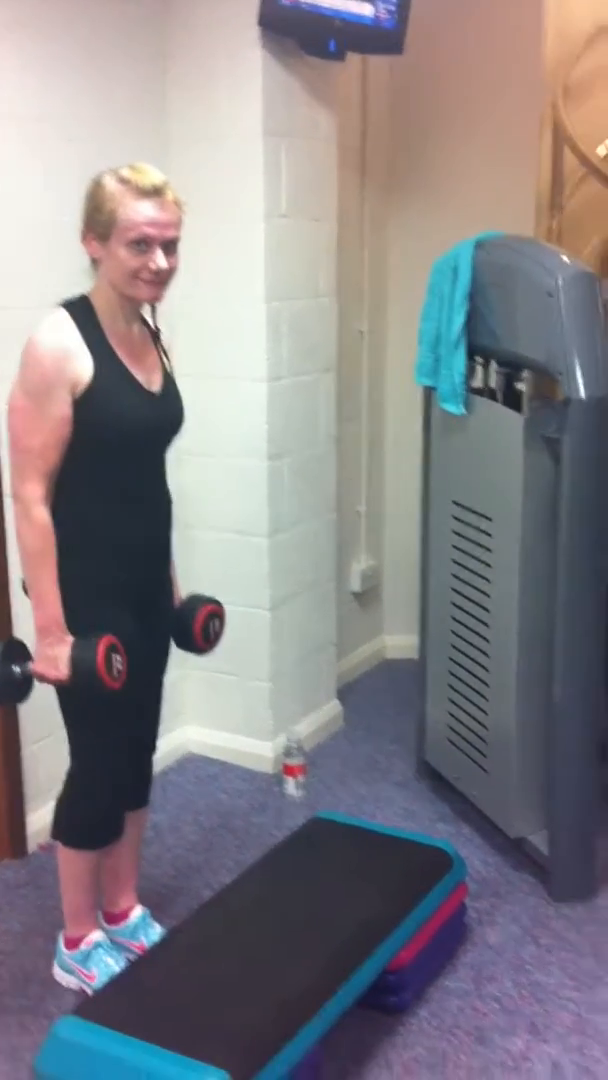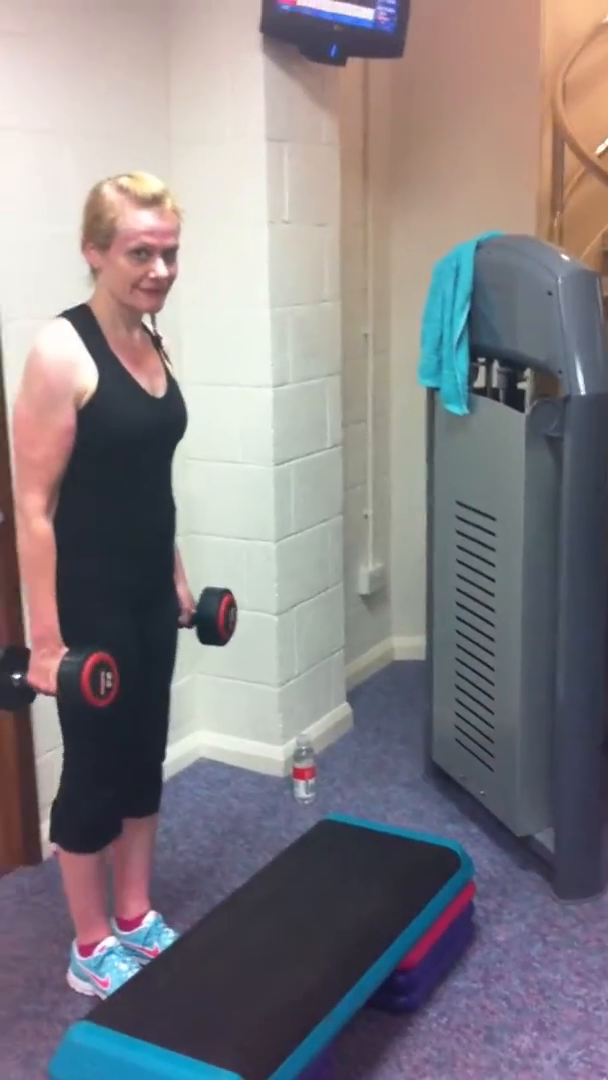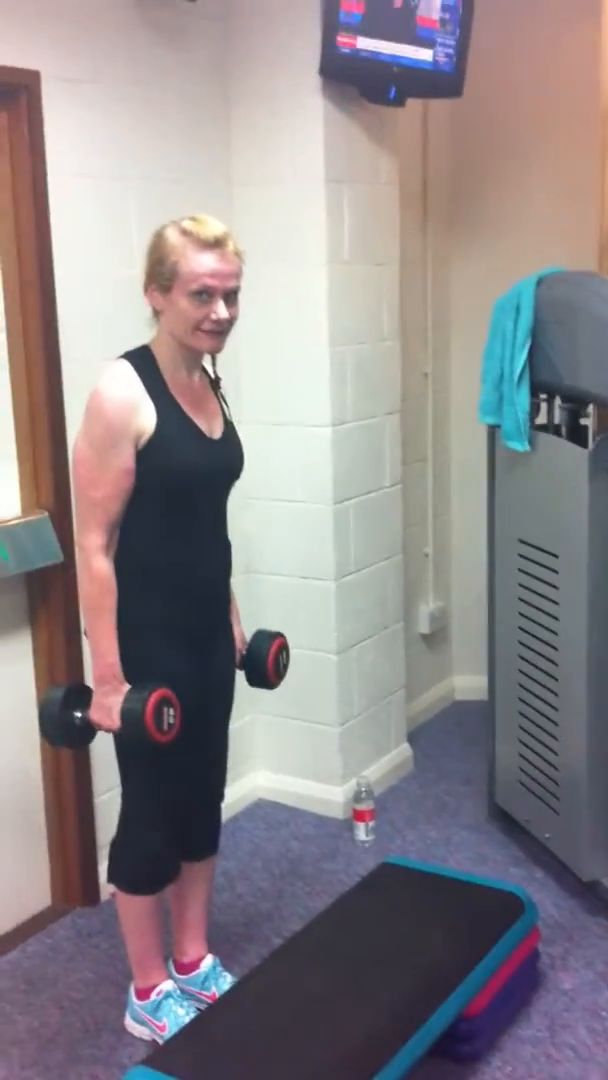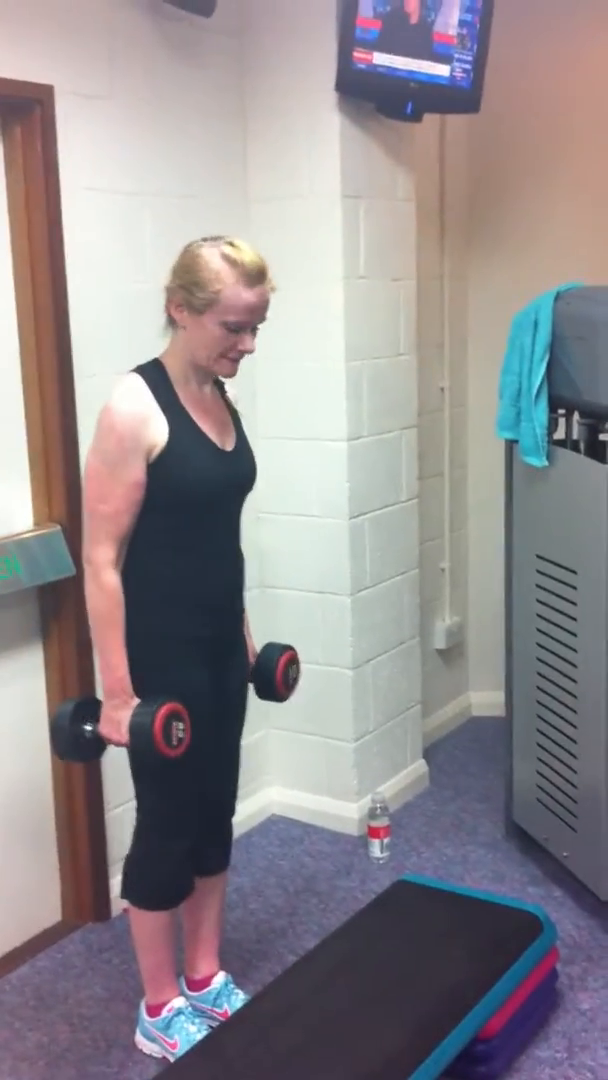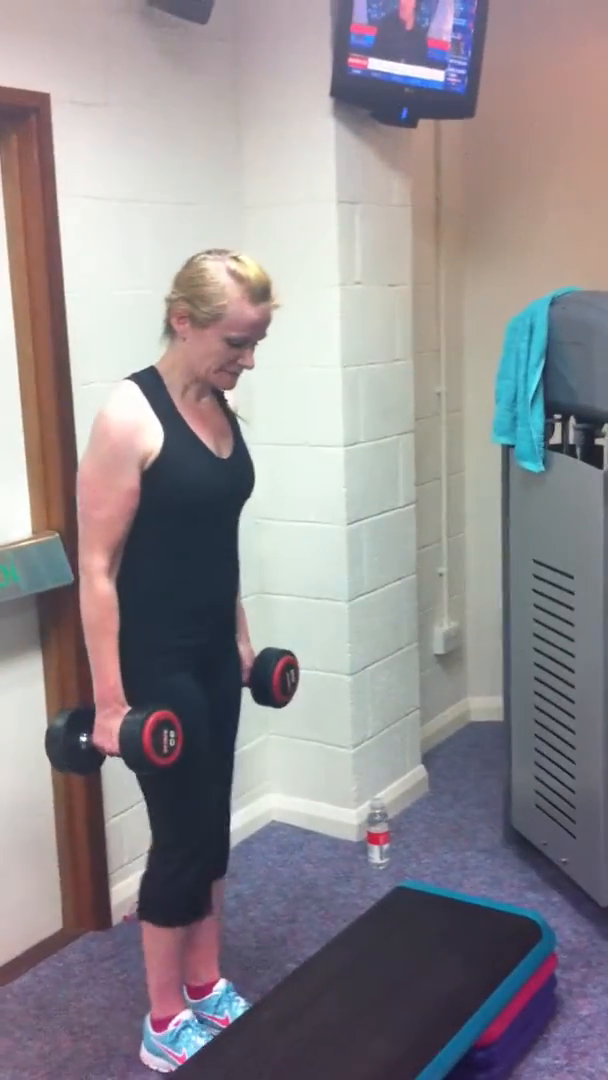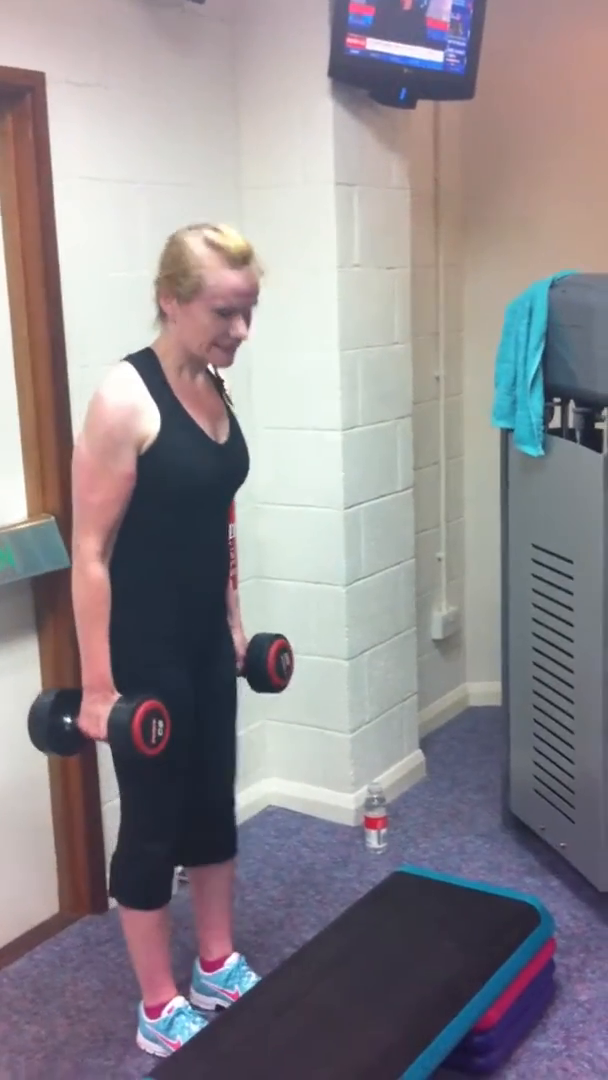
dt=0.5s
person 1, frame 1
left shoulder: (150, 338)
left hip: (147, 585)
right hip: (88, 592)
left knee: (135, 754)
right knee: (99, 763)
left ankle: (124, 914)
right ankle: (77, 943)
person 1, frame 2
left shoulder: (151, 343)
right shoulder: (61, 353)
right elbow: (33, 506)
left wrist: (178, 577)
right wrist: (45, 637)
left hip: (147, 595)
right hip: (89, 602)
left knee: (144, 756)
right knee: (95, 770)
left ankle: (137, 920)
right ankle: (91, 949)
person 1, frame 3
left shoulder: (209, 383)
right shoulder: (122, 394)
right elbow: (94, 545)
left wrist: (232, 618)
right wrist: (107, 674)
left hip: (207, 632)
right hip: (147, 639)
left knee: (202, 797)
right knee: (153, 809)
left ankle: (194, 963)
right ankle: (148, 992)
person 1, frame 4
left shoulder: (220, 398)
right shoulder: (134, 408)
right elbow: (103, 559)
left wrist: (245, 633)
right wrist: (117, 689)
left hip: (220, 645)
right hip: (160, 654)
left knee: (214, 813)
right knee: (167, 823)
left ankle: (206, 980)
right ankle: (159, 1009)
person 1, frame 5
left shoulder: (220, 406)
right shoulder: (128, 416)
right elbow: (96, 569)
left wrist: (242, 637)
right wrist: (109, 698)
left hip: (213, 652)
right hip: (154, 661)
left knee: (211, 825)
right knee: (185, 835)
left ankle: (205, 987)
person 1, frame 6
left shoulder: (213, 389)
right shoulder: (124, 398)
right elbow: (89, 553)
left wrist: (235, 623)
right wrist: (97, 686)
left hip: (205, 639)
right hip: (144, 650)
left knee: (212, 802)
right knee: (153, 820)
left ankle: (218, 968)
right ankle: (159, 1009)
